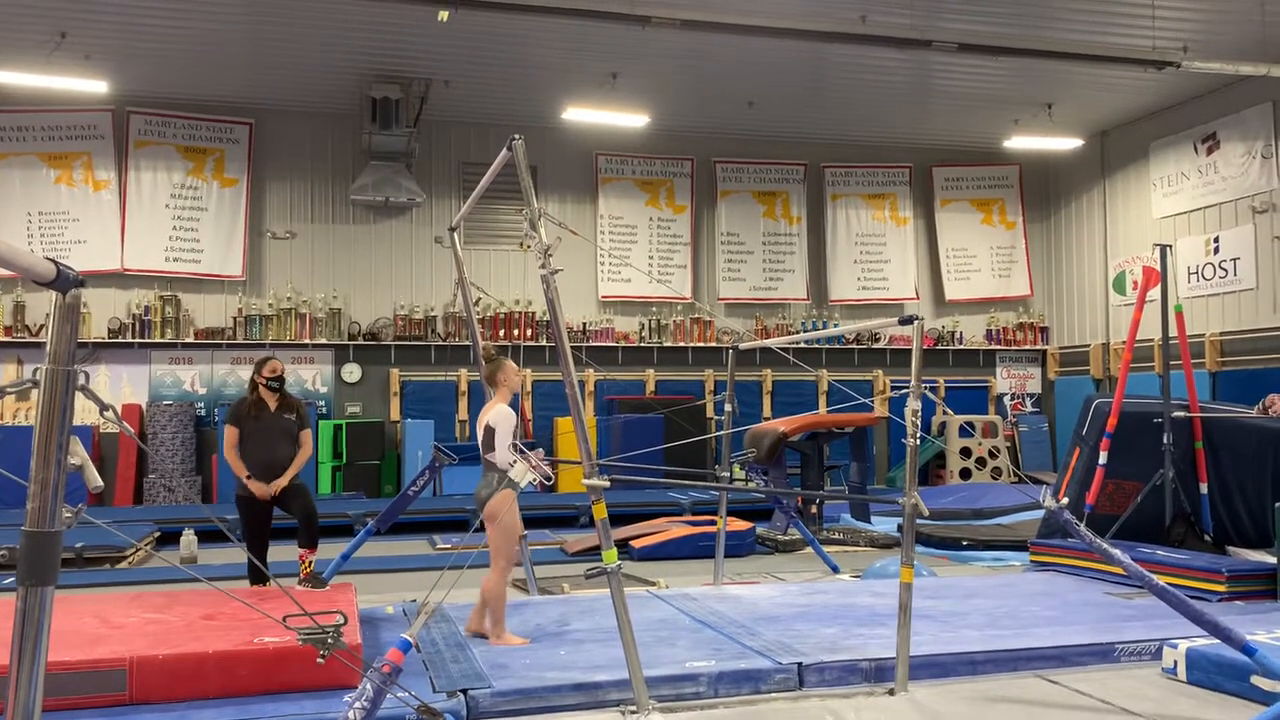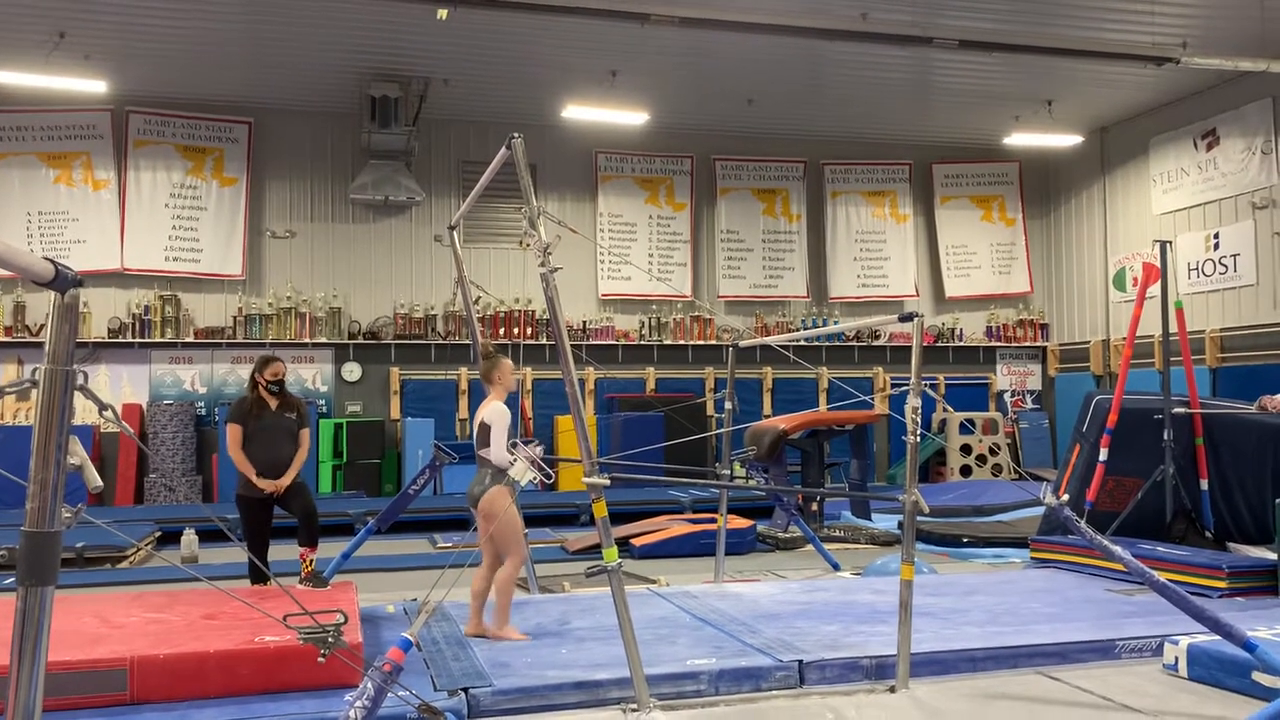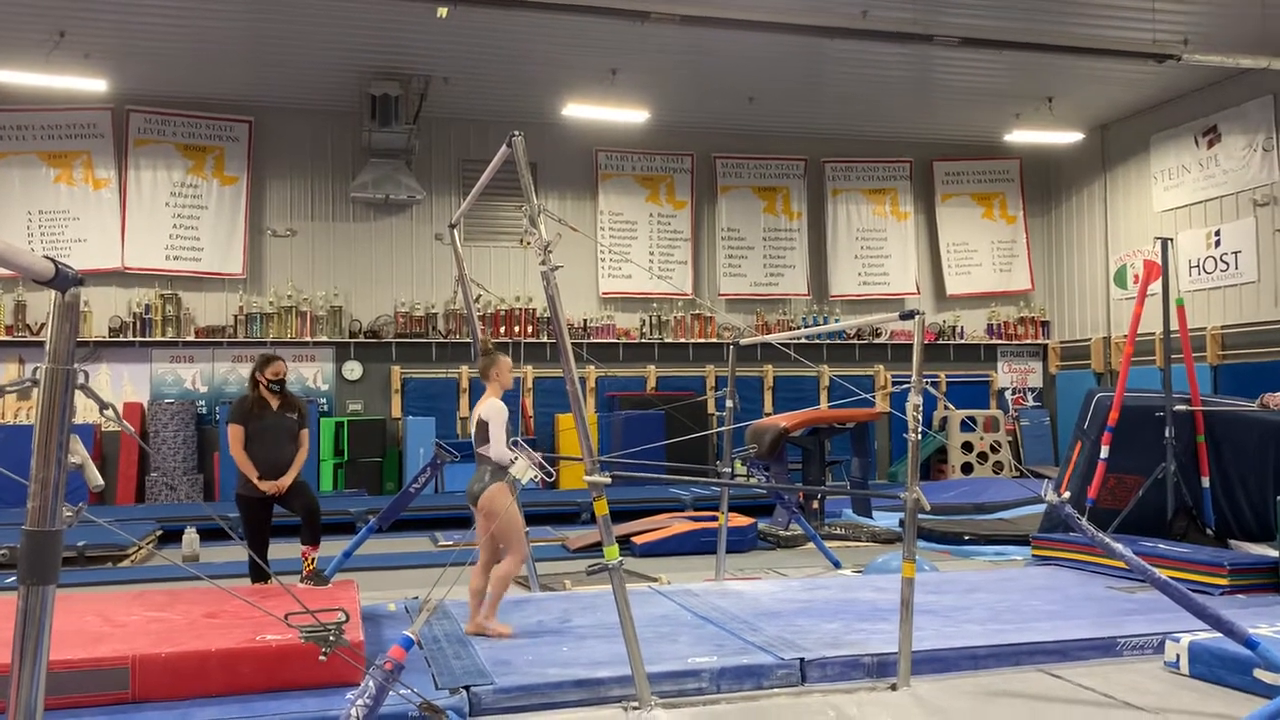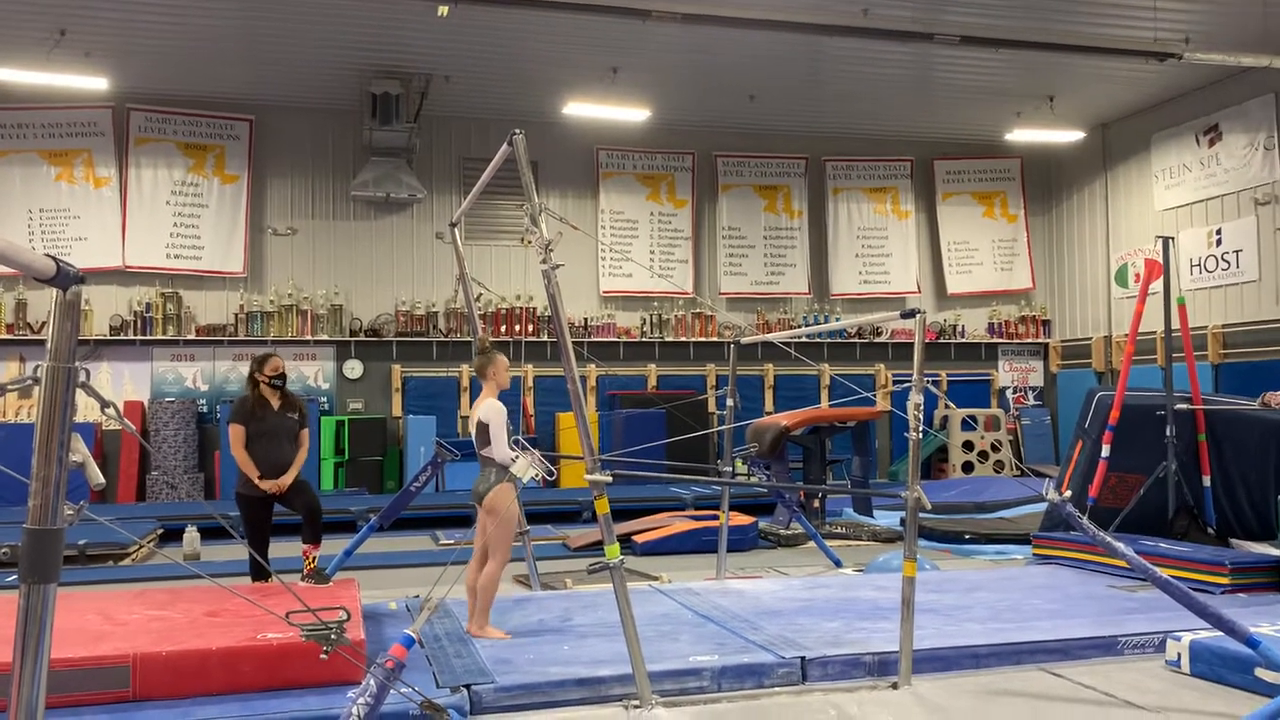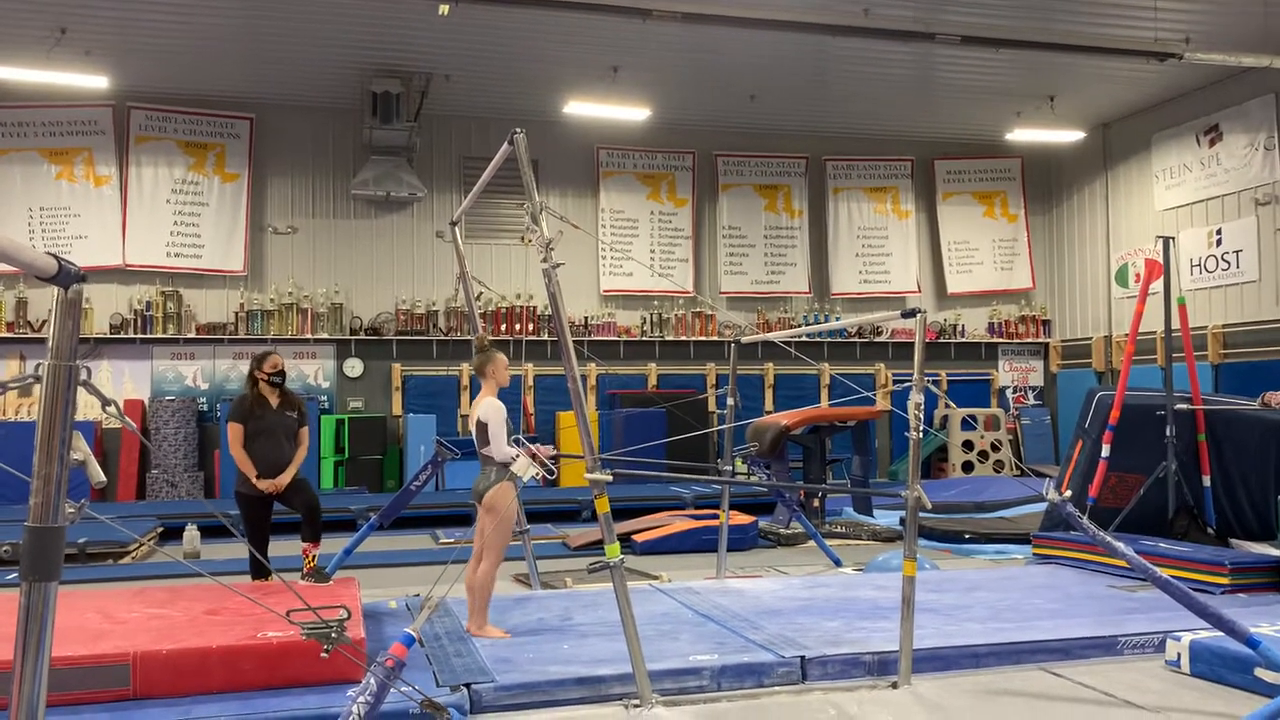
dt=0.2s
person 1, frame 1
left shoulder: (488, 411)
right shoulder: (505, 413)
right elbow: (503, 460)
left hip: (488, 488)
right hip: (500, 491)
left knee: (503, 563)
right knee: (501, 566)
left ankle: (478, 620)
right ankle: (498, 632)
person 1, frame 2
left shoulder: (485, 408)
right shoulder: (500, 410)
right elbow: (499, 457)
left wrist: (518, 457)
left hip: (481, 487)
right hip: (493, 489)
left knee: (491, 561)
right knee: (515, 557)
left ankle: (476, 623)
right ankle: (502, 625)
person 1, frame 3
left shoulder: (481, 406)
right shoulder: (496, 407)
right elbow: (498, 454)
left wrist: (517, 458)
left hip: (479, 485)
right hip: (493, 487)
left knee: (487, 559)
right knee: (517, 553)
left ankle: (475, 621)
right ankle: (487, 616)
person 1, frame 4
left shoulder: (479, 406)
right shoulder: (495, 407)
right elbow: (501, 454)
left wrist: (519, 461)
left hip: (484, 483)
right hip: (497, 485)
left knee: (481, 558)
right knee: (498, 558)
left ankle: (474, 621)
right ankle: (481, 624)
person 1, frame 5
left shoulder: (478, 404)
right shoulder: (495, 406)
right elbow: (501, 452)
right wrist: (532, 452)
left hip: (485, 481)
right hip: (499, 484)
left knee: (479, 556)
right knee: (492, 559)
left ankle: (474, 619)
right ankle: (480, 624)
person 2, frame 1
left shoulder: (296, 407)
right shoulder: (242, 408)
left elbow: (307, 447)
right elbow: (229, 450)
left wrist: (285, 478)
right wrist: (250, 481)
left hip: (287, 483)
right hip: (254, 489)
left knee: (309, 512)
right knee: (256, 546)
left ankle: (307, 574)
person 2, frame 2
left shoulder: (296, 406)
right shoulder: (242, 406)
left elbow: (304, 446)
right elbow: (234, 449)
left wrist: (288, 477)
right wrist: (258, 479)
left hip: (287, 482)
right hip: (252, 488)
left knee: (309, 511)
right knee: (257, 546)
left ankle: (307, 573)
person 2, frame 3
left shoulder: (295, 405)
right shoulder: (243, 406)
left elbow: (303, 446)
right elbow: (236, 450)
left wrist: (289, 476)
right wrist: (259, 481)
left hip: (287, 481)
right hip: (252, 488)
left knee: (311, 508)
right knee: (257, 545)
left ankle: (309, 571)
person 2, frame 4
left shoulder: (295, 405)
right shoulder: (244, 405)
left elbow: (303, 445)
right elbow: (237, 449)
left wrist: (290, 475)
right wrist: (260, 480)
left hip: (287, 480)
right hip: (252, 487)
left knee: (313, 506)
right knee: (257, 544)
left ankle: (310, 570)
person 2, frame 5
left shoulder: (294, 403)
right shoulder: (243, 404)
left elbow: (303, 444)
right elbow: (235, 447)
left wrist: (288, 474)
right wrist: (257, 479)
left hip: (286, 479)
right hip: (252, 485)
left knee: (312, 505)
right knee: (257, 542)
left ankle: (310, 568)
